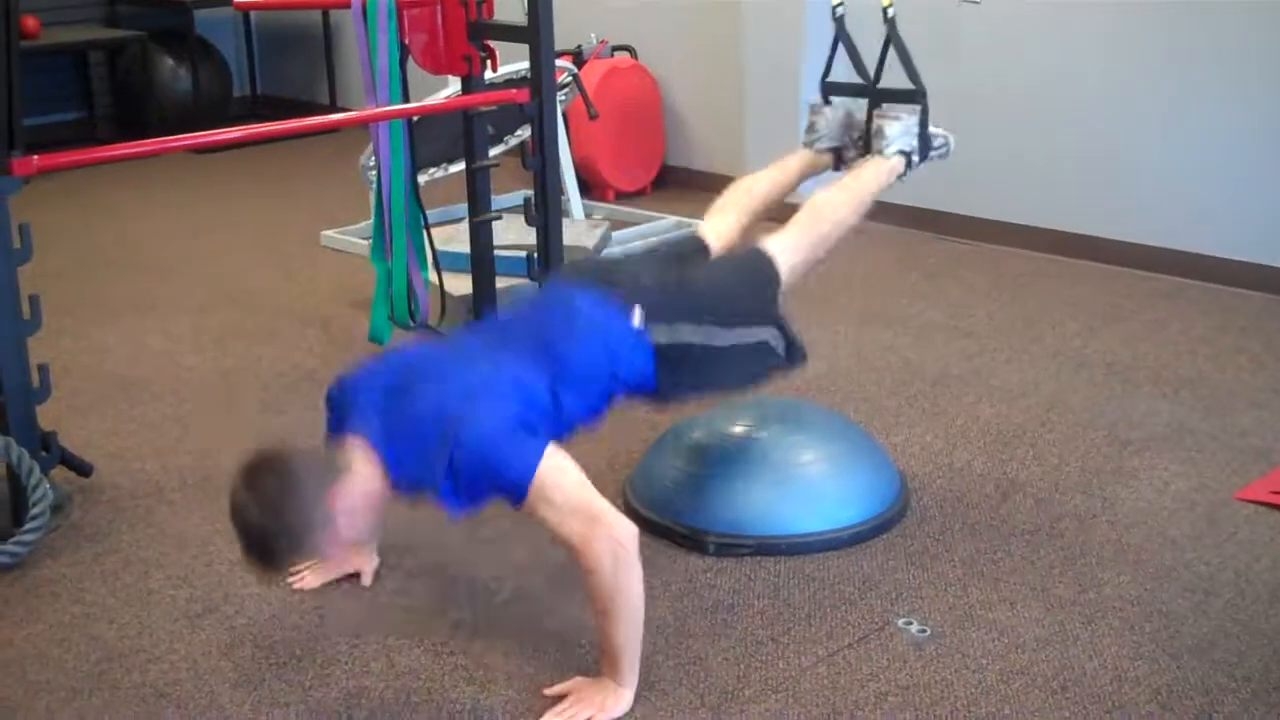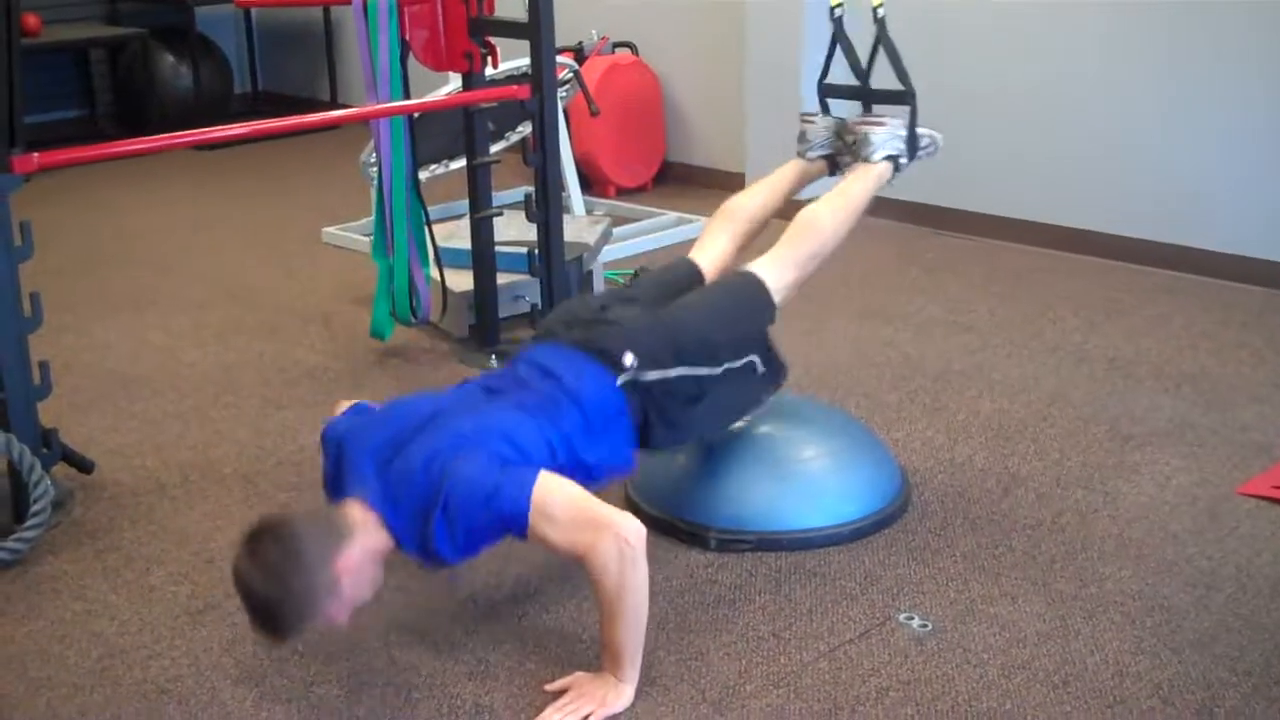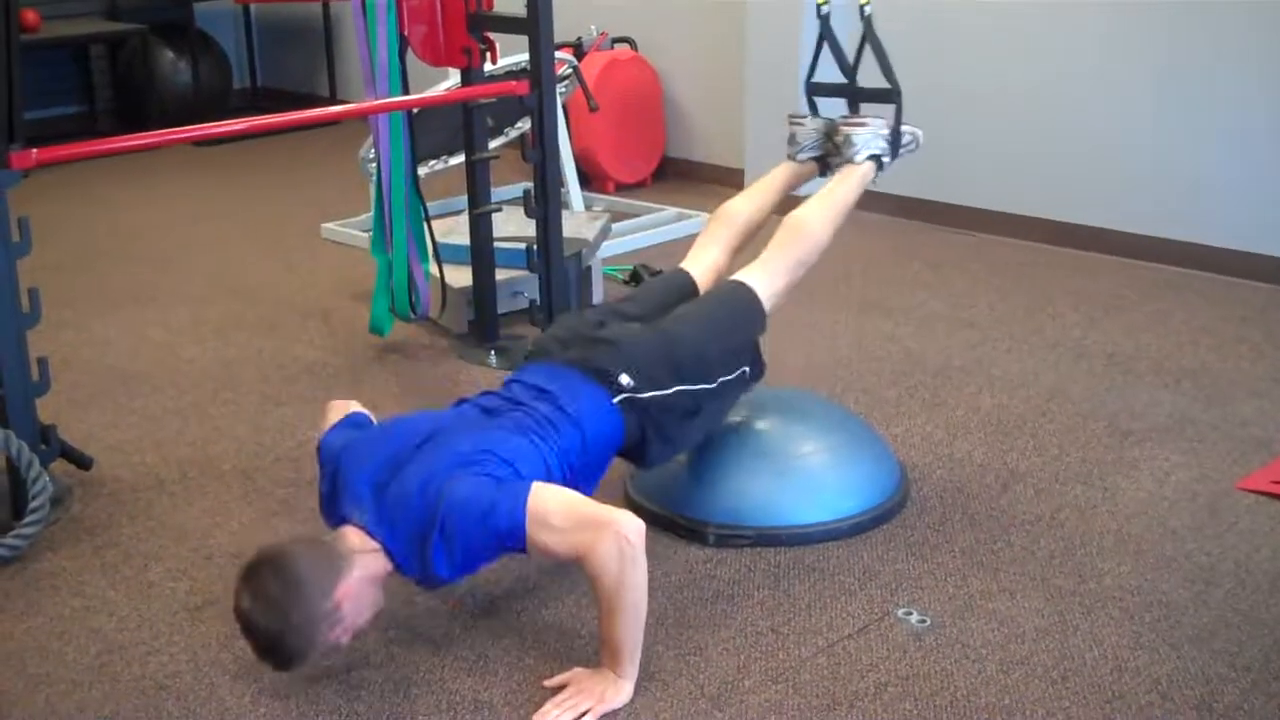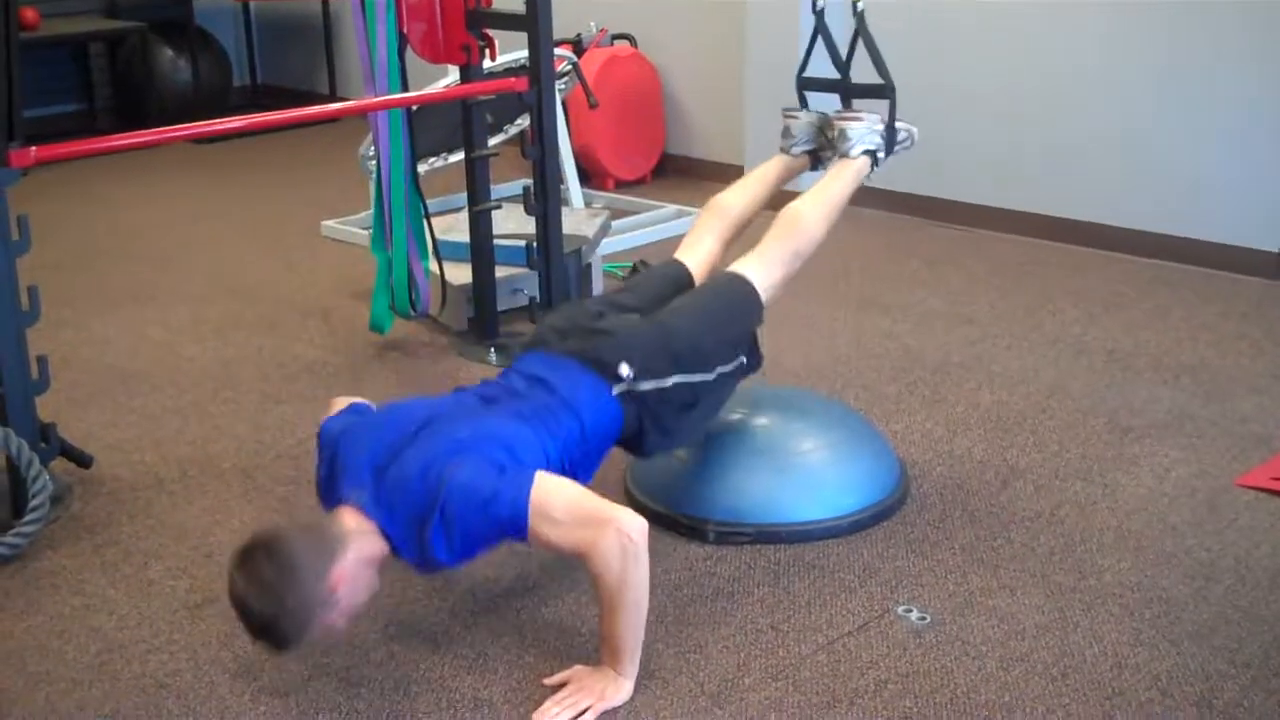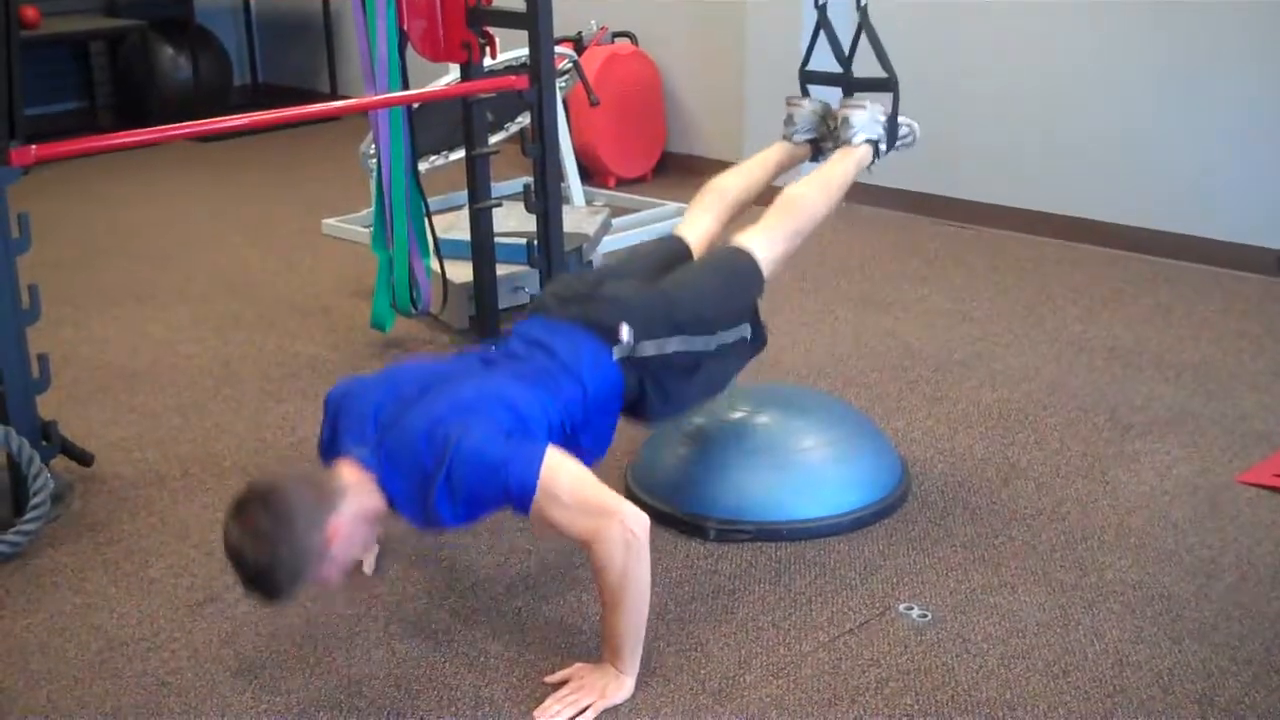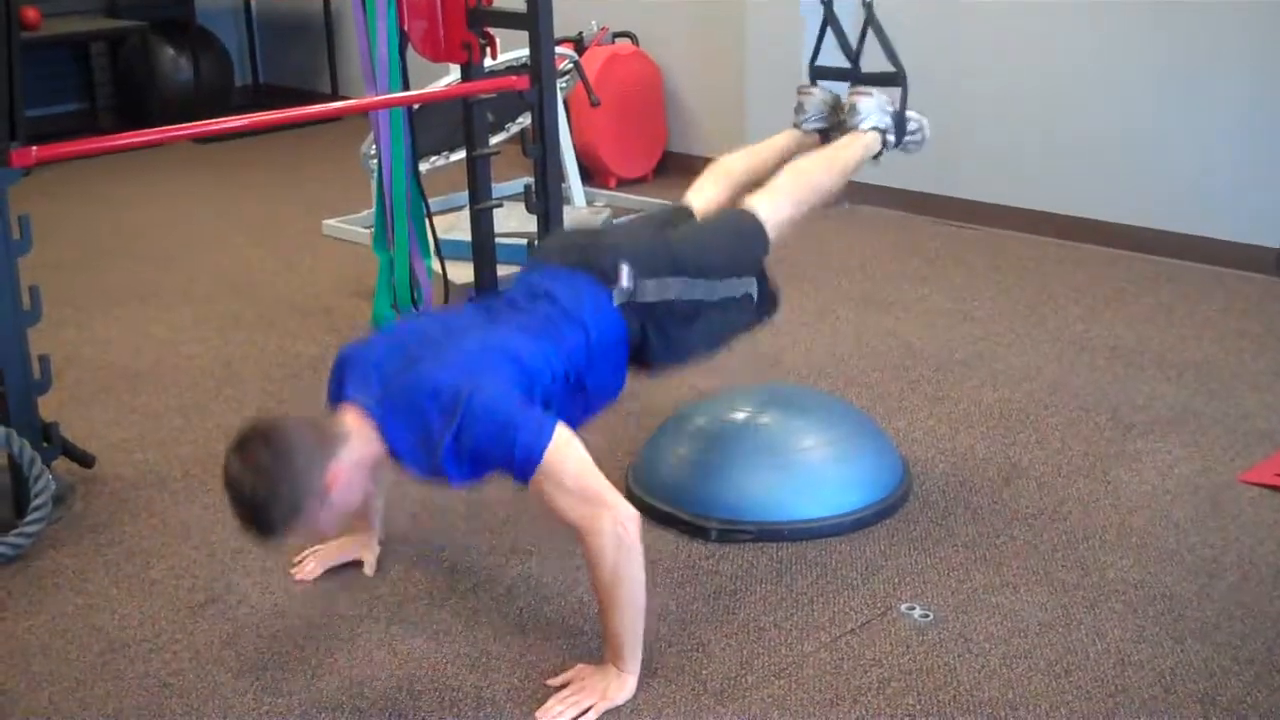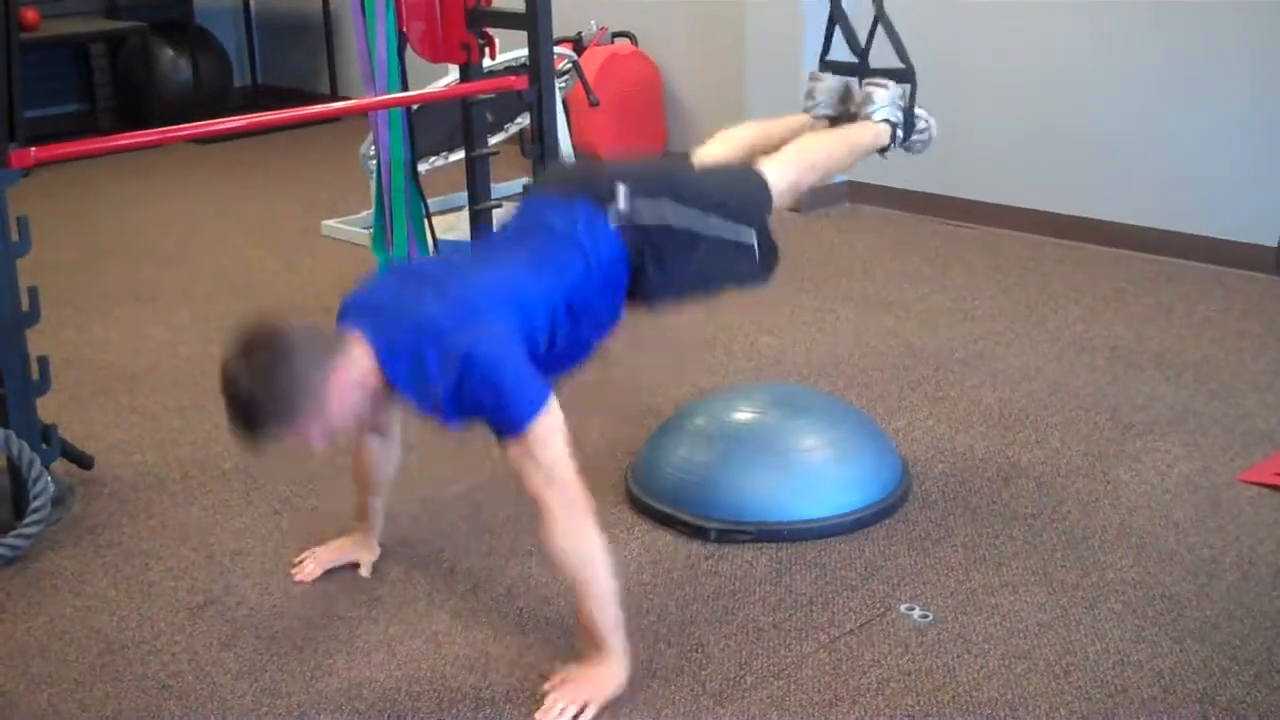
dt=0.1s
person 1, frame 1
left shoulder: (461, 452)
right shoulder: (356, 395)
left elbow: (611, 538)
right wrist: (358, 549)
left hip: (639, 336)
right hip: (572, 301)
left knee: (777, 259)
right knee: (713, 240)
left ankle: (892, 149)
right ankle: (824, 144)
person 1, frame 2
left shoulder: (453, 500)
right shoulder: (347, 446)
left elbow: (621, 536)
right wrist: (354, 558)
left hip: (625, 382)
right hip: (563, 351)
left knee: (766, 278)
right knee: (706, 263)
left ankle: (880, 154)
right ankle: (816, 152)
person 1, frame 3
left shoulder: (452, 519)
right shoulder: (344, 473)
left elbow: (619, 536)
right elbow: (340, 406)
left hip: (624, 396)
right hip: (563, 362)
left knee: (763, 280)
right knee: (699, 268)
left ankle: (862, 155)
right ankle: (808, 152)
person 1, frame 4
left shoulder: (451, 503)
right shoulder: (342, 456)
left elbow: (622, 533)
right wrist: (347, 542)
left hip: (619, 386)
right hip: (558, 351)
left knee: (760, 272)
right knee: (693, 259)
left ankle: (857, 150)
right ankle: (801, 146)
person 1, frame 5
left shoulder: (457, 462)
right shoulder: (346, 425)
left elbow: (624, 527)
right wrist: (364, 538)
left hip: (618, 356)
right hip: (556, 329)
left knee: (754, 255)
right knee: (695, 241)
left ankle: (861, 138)
right ankle: (801, 134)
person 1, frame 6
left shoulder: (468, 420)
right shoulder: (356, 375)
left elbow: (613, 523)
right wrist: (364, 528)
left hip: (621, 305)
right hip: (561, 280)
left knee: (758, 224)
right knee: (699, 210)
left ankle: (869, 126)
right ankle: (810, 123)
person 1, frame 7
left shoulder: (469, 351)
right shoulder: (358, 329)
left elbow: (564, 506)
right elbow: (380, 423)
left wrist: (610, 659)
right wrist: (366, 531)
left hip: (631, 233)
right hip: (568, 210)
left knee: (771, 183)
right knee: (711, 164)
left ankle: (883, 120)
right ankle: (824, 107)
